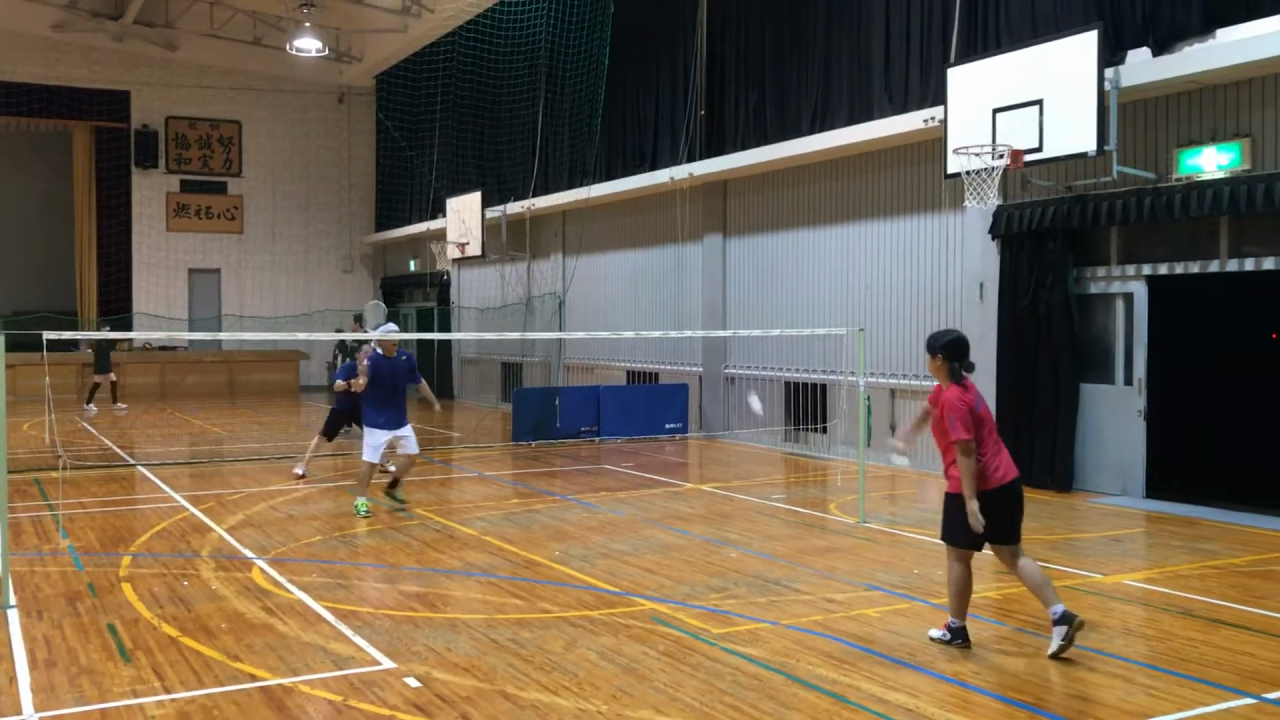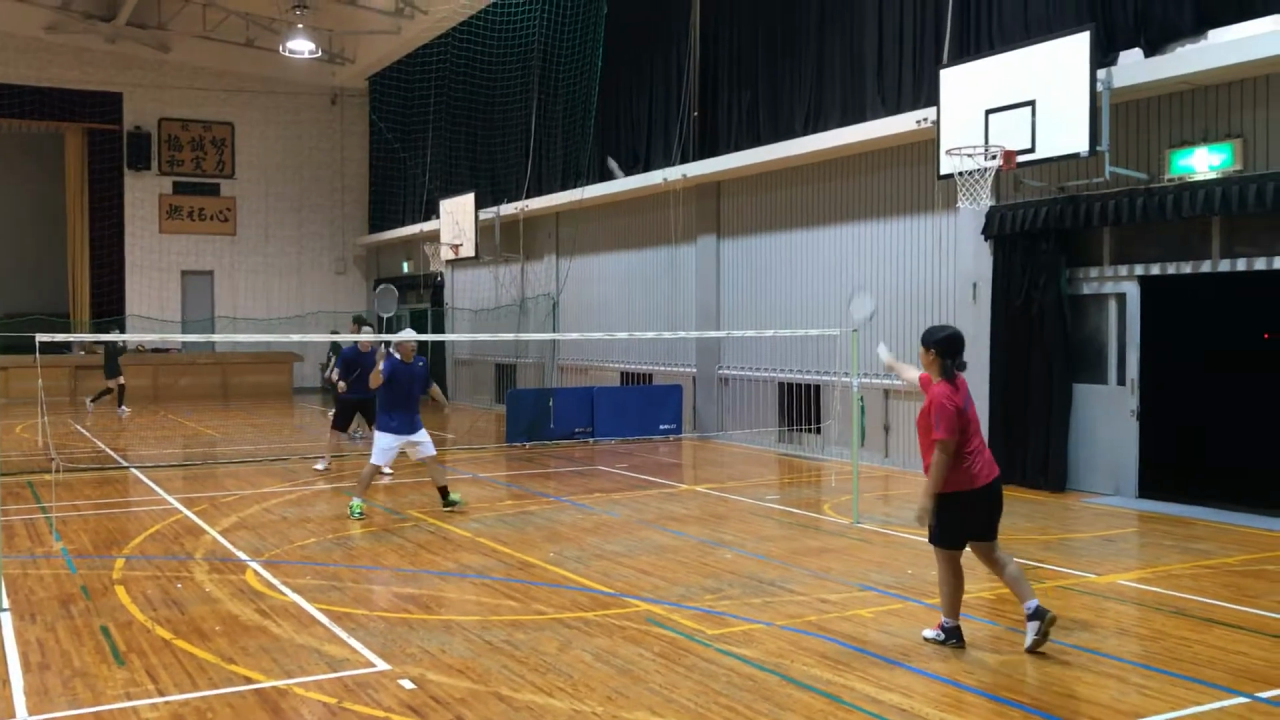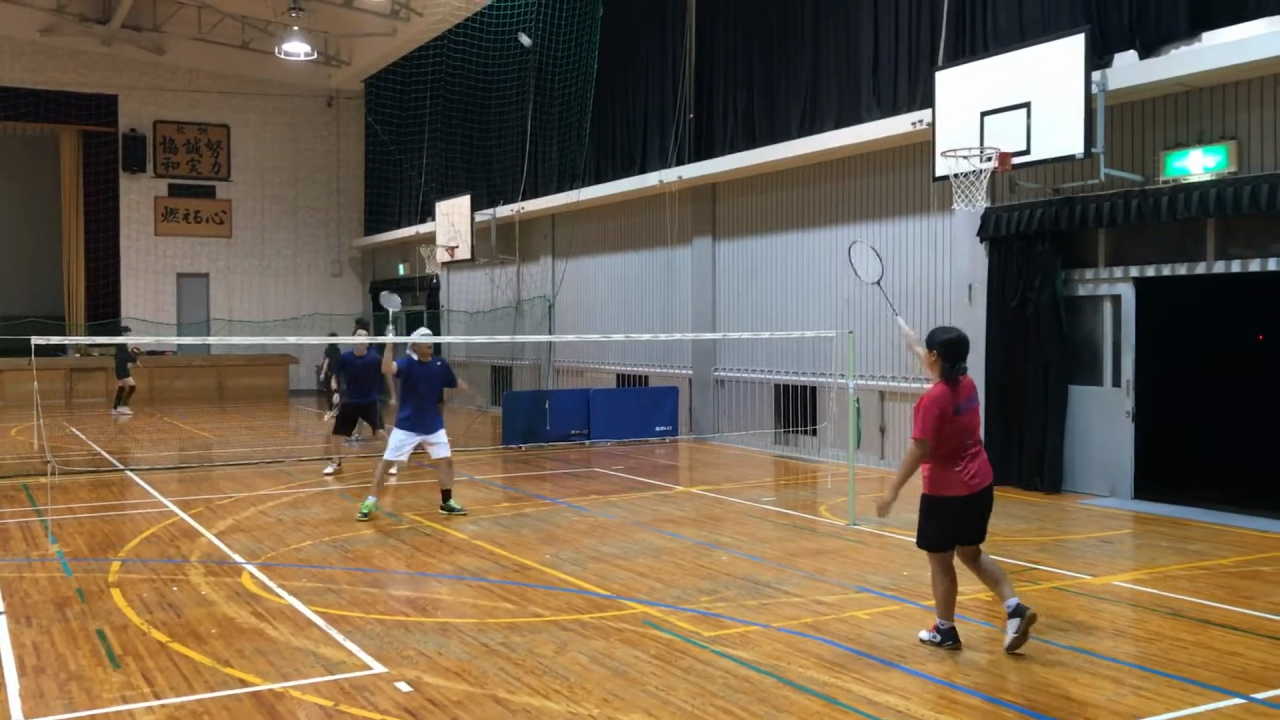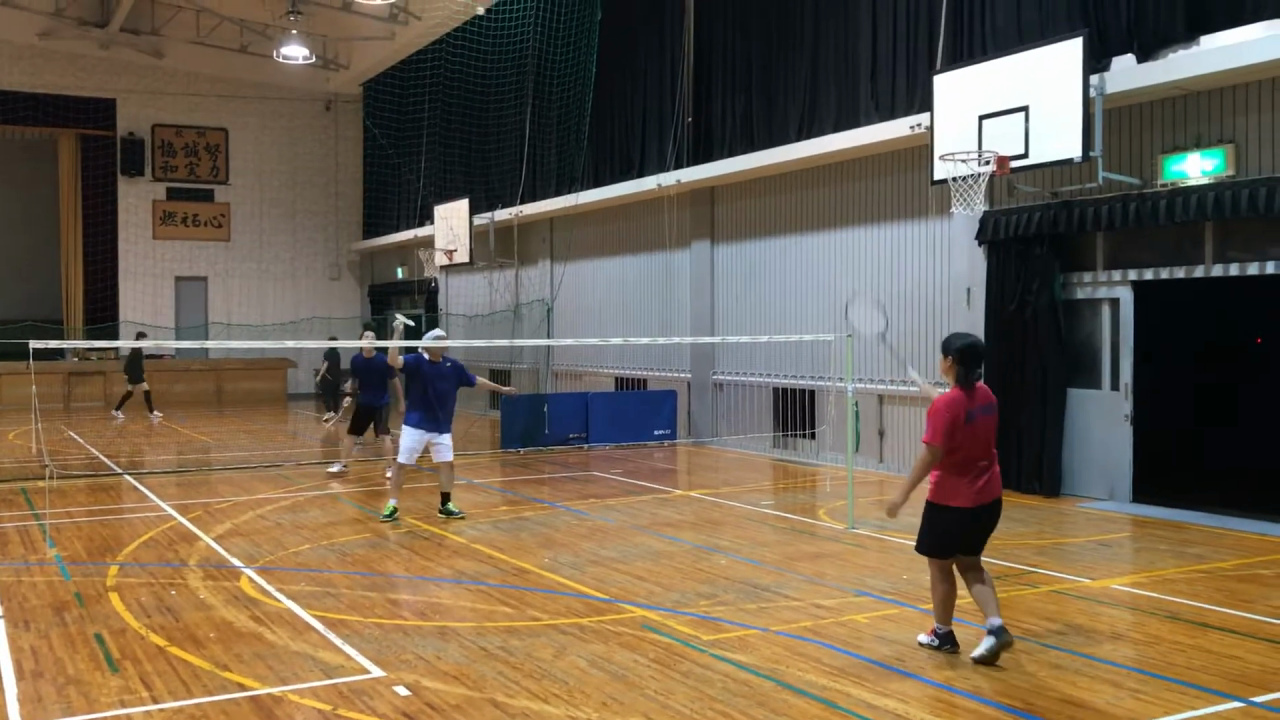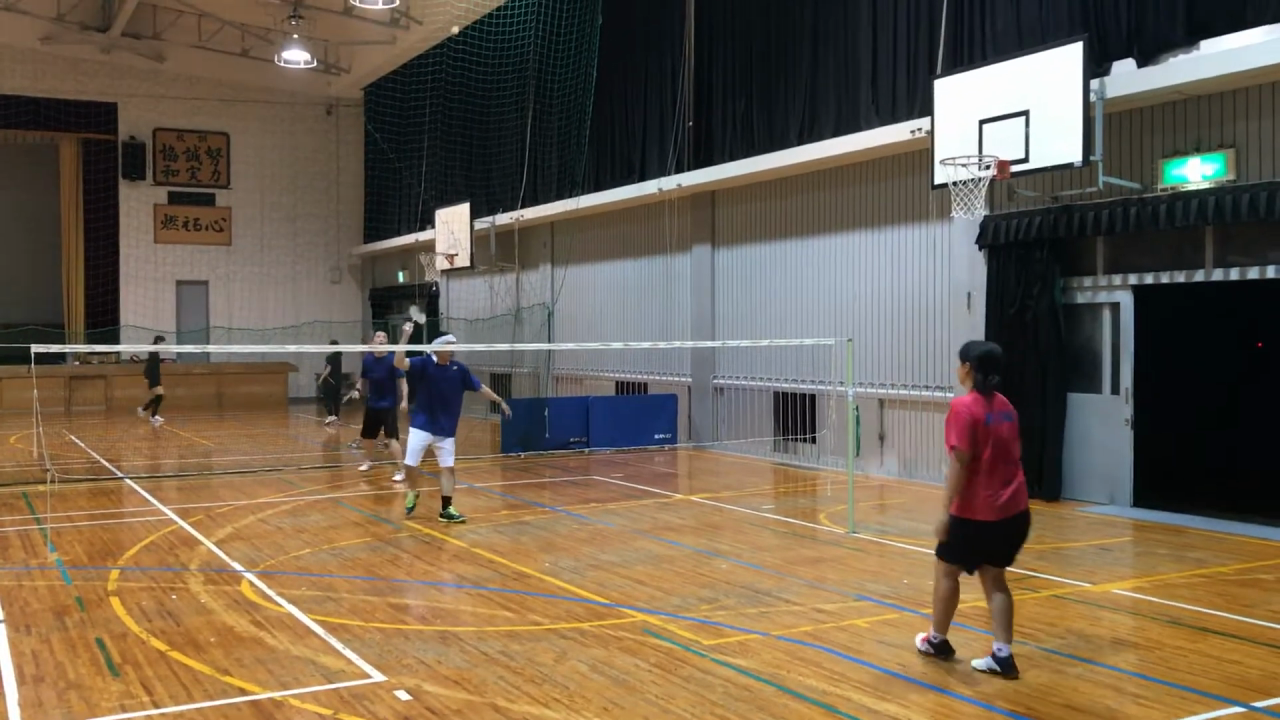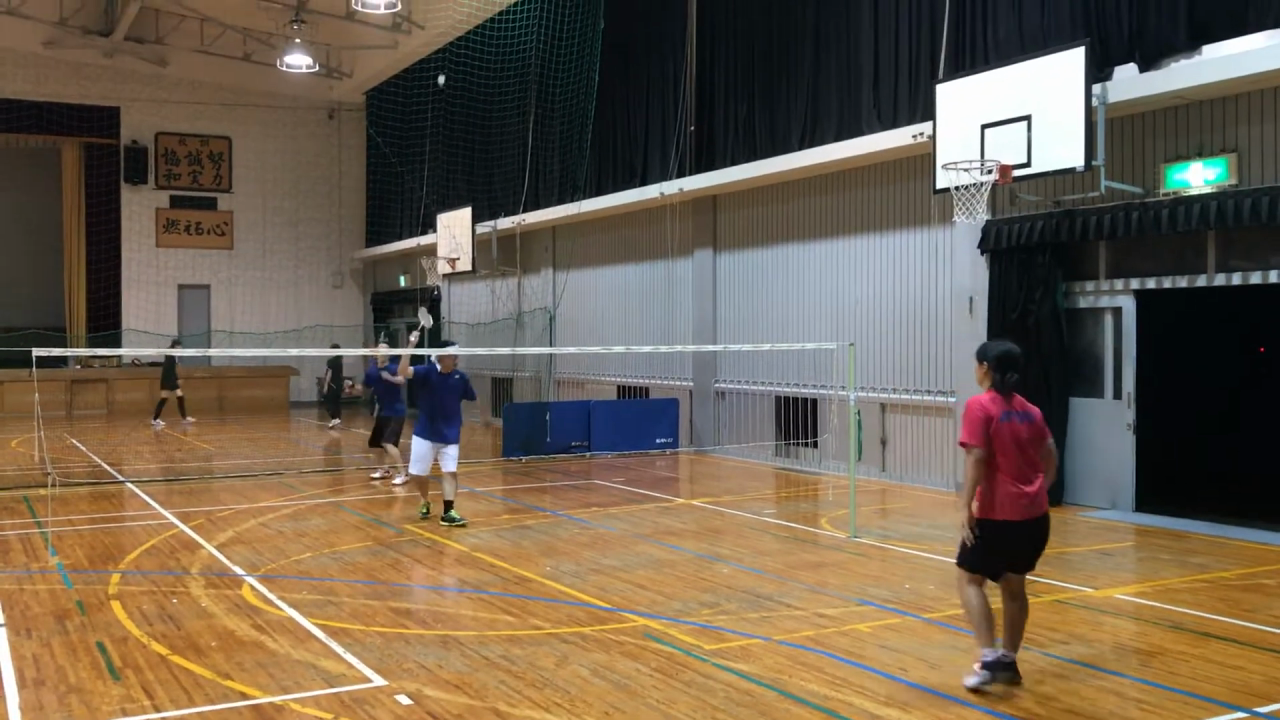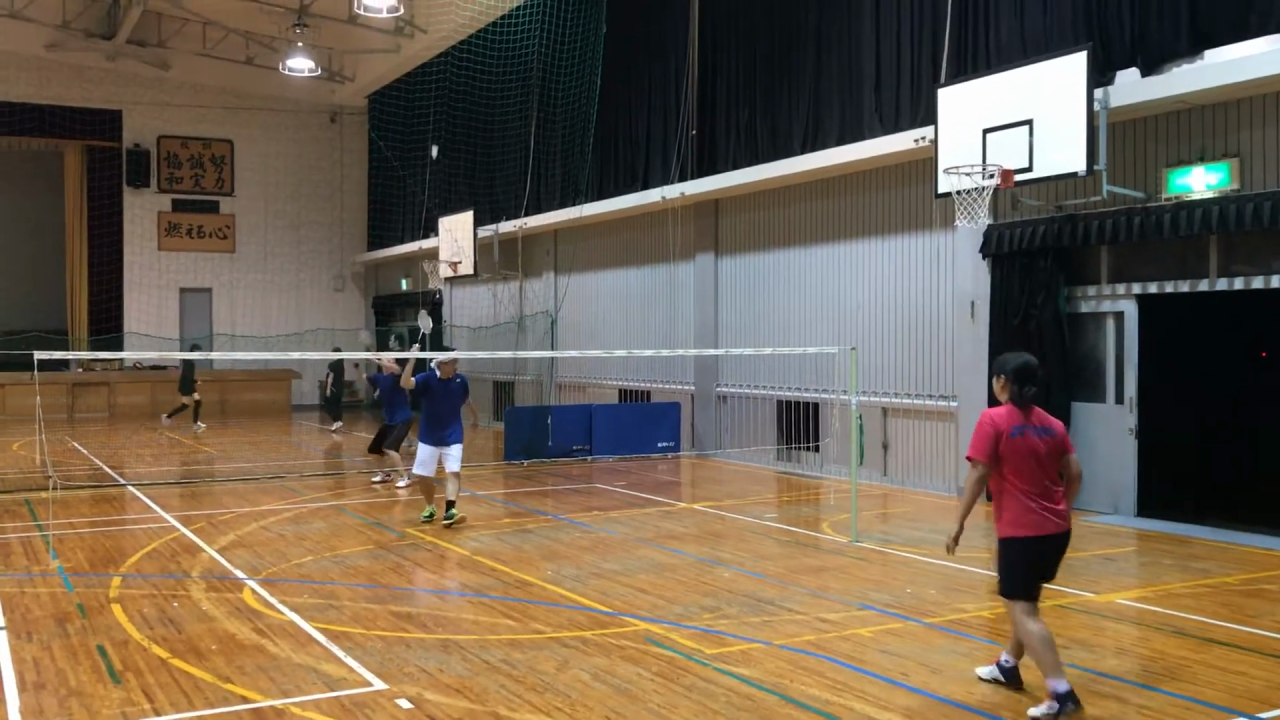
dt=0.2s
person 1, frame 1
left shoulder: (954, 398)
right shoulder: (953, 386)
left elbow: (966, 452)
right elbow: (931, 409)
left wrist: (970, 500)
right wrist: (907, 435)
left hip: (978, 489)
right hip: (1006, 483)
left knee: (957, 557)
right knee: (1013, 555)
left ankle: (956, 628)
right ankle: (1061, 616)
person 1, frame 2
left shoulder: (941, 396)
right shoulder: (953, 380)
left elbow: (943, 451)
right elbow: (921, 378)
left wrist: (928, 498)
right wrist: (894, 365)
left hip: (957, 489)
right hip: (986, 482)
left knee: (947, 558)
right knee: (990, 552)
left ankle: (950, 629)
right ankle: (1034, 610)
person 1, frame 3
left shoulder: (933, 398)
right shoulder: (966, 385)
left elbow: (920, 450)
right elbow: (948, 375)
left wrist: (892, 490)
right wrist: (915, 348)
left hip: (946, 492)
right hip: (979, 486)
left knee: (940, 561)
right knee: (972, 553)
left ankle: (945, 631)
right ankle: (1015, 608)
person 1, frame 4
left shoulder: (946, 404)
right shoulder: (986, 395)
left elbow: (931, 456)
left wrist: (902, 494)
left hip: (952, 500)
right hip: (988, 497)
left knee: (940, 566)
right knee: (969, 564)
left ankle: (942, 634)
right ankle: (996, 629)
person 1, frame 5
left shoulder: (963, 408)
right shoulder: (1006, 407)
left elbow: (960, 463)
left wrist: (946, 510)
left hip: (976, 512)
right hip: (1015, 510)
left knee: (945, 570)
right knee: (994, 579)
left ankle: (937, 639)
right ankle: (1002, 655)
person 1, frame 6
left shoulder: (979, 406)
right shoulder: (1030, 410)
left elbow: (976, 460)
right elbow: (1051, 458)
left wrist: (966, 509)
left hip: (998, 514)
right hip: (1035, 513)
left knee: (969, 580)
right knee: (1012, 584)
left ankle: (994, 660)
right ankle: (1006, 660)
person 1, frame 7
left shoulder: (993, 420)
right shoulder: (1052, 424)
left elbow: (978, 475)
right elbow: (1075, 475)
left wrist: (958, 524)
left hip: (1021, 531)
right hip: (1056, 528)
left knee: (1024, 610)
right knee: (1023, 599)
right ankle: (1008, 667)
person 2, frame 1
left shoulder: (407, 358)
right shoulder: (372, 360)
left elbow: (419, 382)
left wrist: (434, 402)
right wrist: (362, 376)
left hip: (400, 420)
right hip: (377, 421)
left knee: (410, 456)
right knee: (370, 462)
left ankle: (392, 488)
right ankle: (361, 500)
person 2, frame 2
left shoulder: (422, 364)
right shoulder: (391, 364)
left elbow: (430, 387)
right elbow: (373, 384)
left wrist: (445, 403)
right wrist: (378, 362)
left hip: (413, 424)
right hip: (389, 426)
left knee: (432, 459)
right knee: (375, 464)
left ankle: (447, 498)
right ankle: (356, 502)
person 2, frame 3
left shoulder: (441, 365)
right shoulder: (408, 362)
left elbow: (456, 383)
right elbow: (387, 369)
left hip: (434, 425)
right hip: (407, 425)
left knee: (445, 461)
right knee: (388, 461)
left ankle: (447, 502)
right ankle: (371, 501)
person 2, frame 4
left shoulder: (453, 365)
right shoulder: (416, 362)
left elbow: (475, 381)
right elbow: (393, 361)
left wrist: (500, 388)
right wrist: (397, 334)
left hip: (441, 427)
right hip: (415, 424)
left knee: (446, 463)
right knee: (401, 463)
left ankle: (445, 505)
right ankle: (392, 505)
person 2, frame 5
left shoulder: (459, 369)
right shoulder: (424, 364)
left elbow: (479, 388)
right elbow: (399, 363)
left wrist: (500, 401)
right wrist: (405, 337)
left hip: (446, 430)
right hip: (421, 426)
left knee: (448, 467)
right knee: (412, 465)
left ankle: (446, 509)
right ankle: (412, 494)
person 2, frame 6
left shoulder: (461, 377)
right shoulder: (427, 372)
left elbow: (472, 399)
right elbow: (403, 371)
right wrist: (411, 345)
left hip: (449, 436)
right hip: (424, 434)
left knee: (450, 472)
right knee: (418, 474)
left ankle: (449, 513)
right ankle: (425, 501)
person 2, frame 7
left shoulder: (461, 380)
right shoulder: (428, 379)
left elbow: (466, 400)
right elbow: (405, 383)
left wrist: (474, 416)
right wrist: (412, 359)
left hip: (452, 438)
right hip: (429, 438)
left knee: (454, 473)
right knee: (423, 476)
left ankle: (450, 512)
right ankle: (430, 508)
